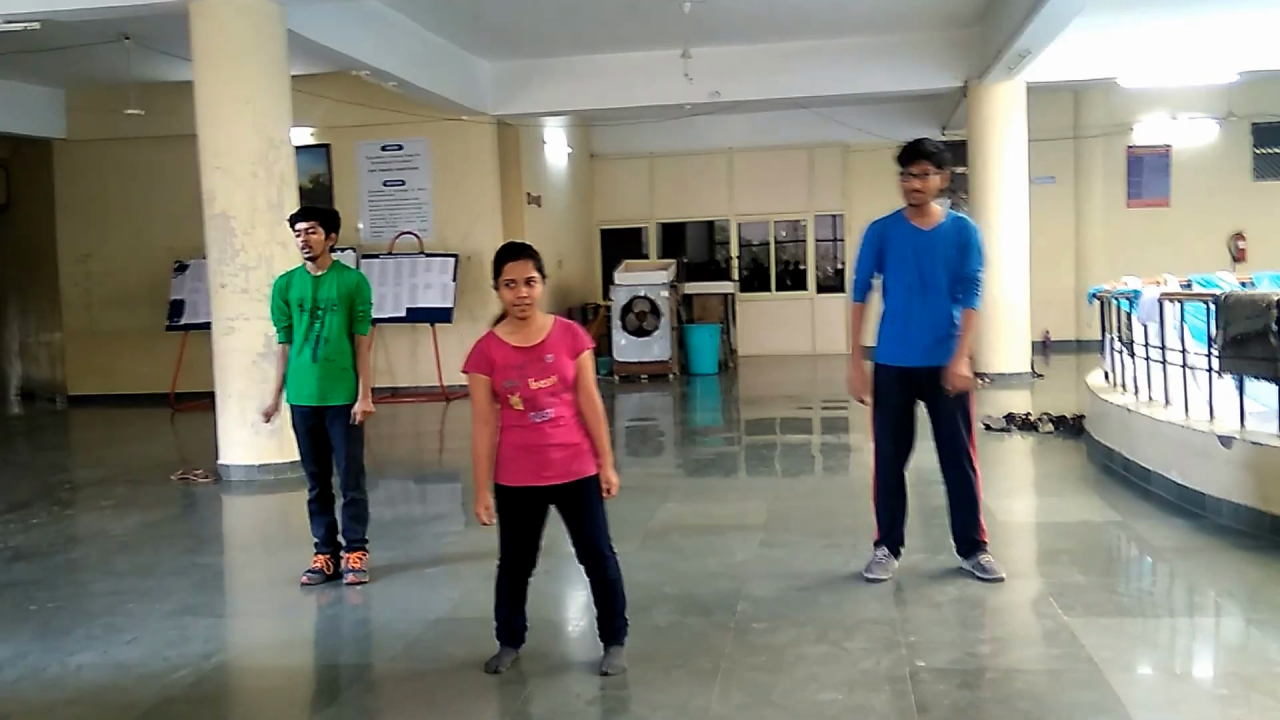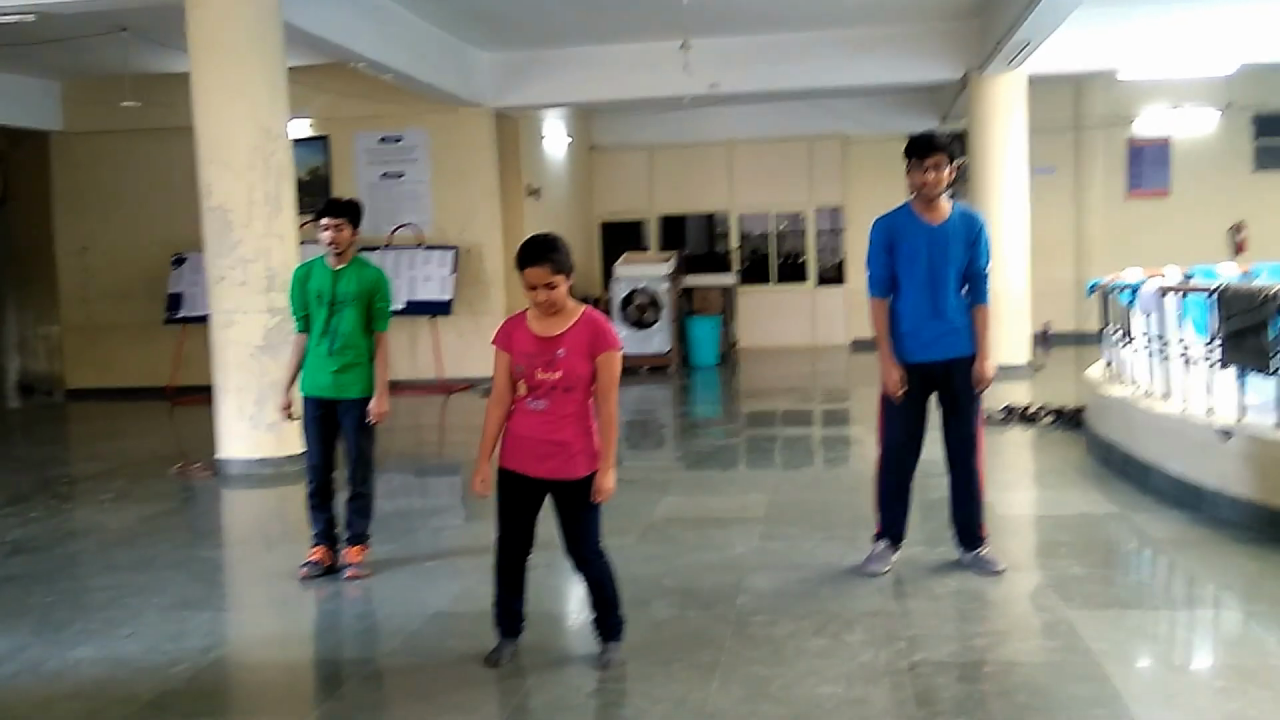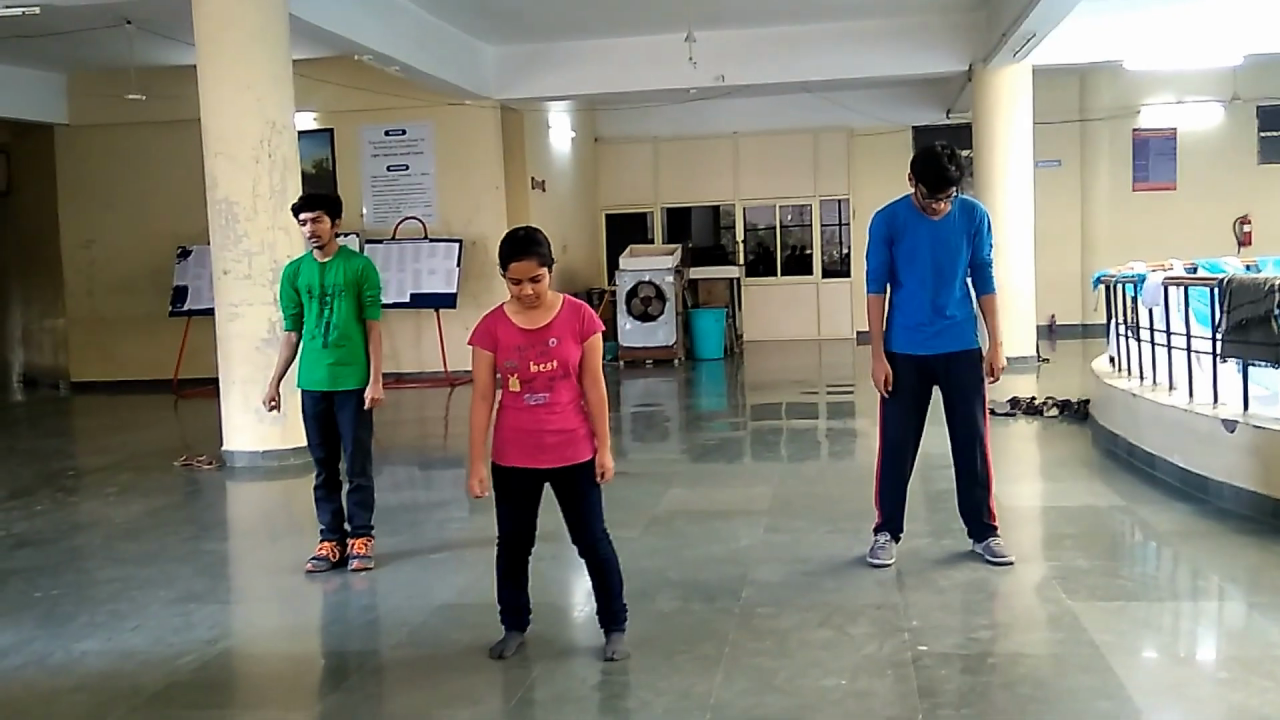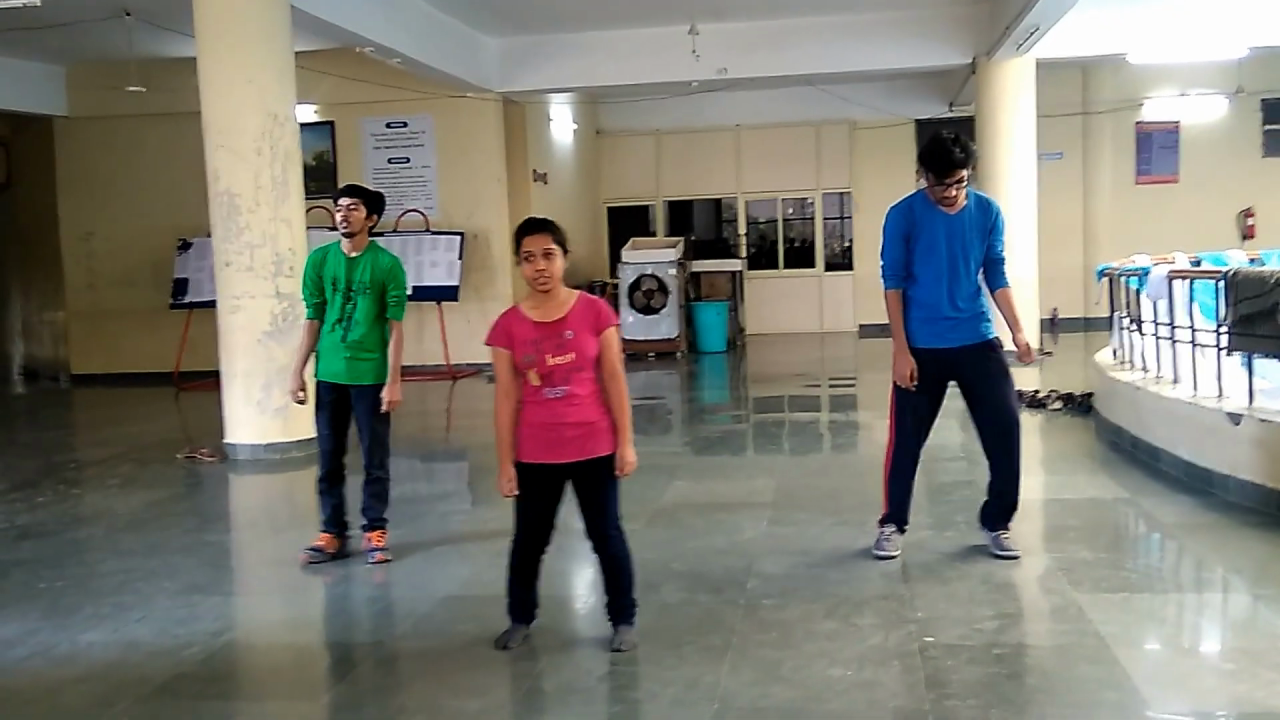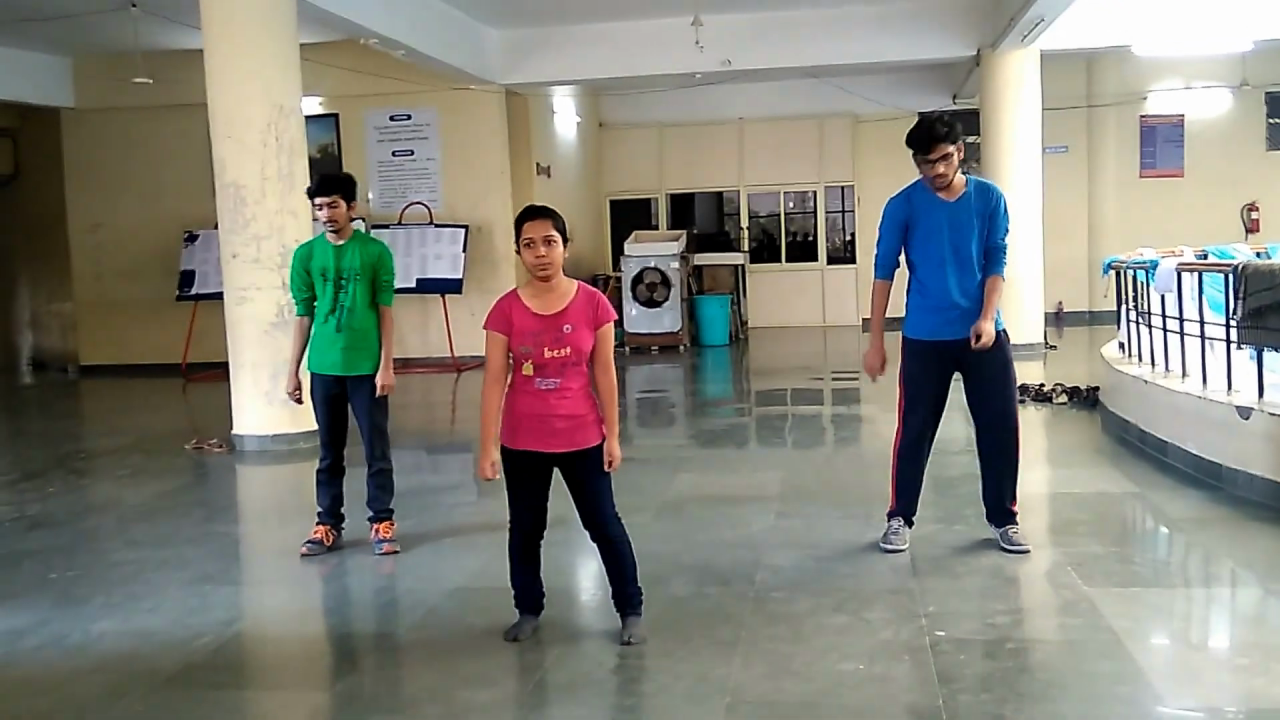
dt=1s
person 1, frame 1
left shoulder: (963, 231)
right shoulder: (881, 232)
left elbow: (970, 297)
right elbow: (860, 295)
left wrist: (962, 357)
right wrist: (856, 362)
left hip: (945, 362)
right hip: (893, 364)
left knee: (959, 456)
right knee: (889, 457)
left ankle: (973, 547)
right ankle: (887, 546)
person 1, frame 2
left shoulder: (971, 225)
right shoulder: (888, 227)
left elbow: (979, 293)
right elbow: (879, 295)
left wrist: (983, 355)
right wrist: (887, 360)
left hip: (960, 357)
right hip: (907, 358)
left knee: (965, 450)
right knee: (898, 451)
left ankle: (971, 540)
right ankle: (887, 539)
person 1, frame 3
left shoulder: (974, 216)
right shoulder: (888, 220)
left elbow: (984, 280)
right elbow: (876, 288)
left wrist: (995, 344)
right wrist: (877, 354)
left hip: (962, 348)
right hip: (904, 350)
left knee: (972, 441)
right knee: (897, 443)
left ankle: (983, 531)
right ankle: (887, 531)
person 1, frame 4
left shoulder: (988, 212)
right shoulder: (903, 215)
left elbow: (996, 276)
right elbow: (893, 284)
left wrist: (1017, 333)
right wrist: (901, 350)
left hip: (978, 340)
right hip: (921, 345)
left knee: (1004, 429)
right knee: (906, 437)
left ankle: (996, 523)
right ankle: (892, 524)
person 1, frame 5
left shoulder: (989, 198)
right shoulder: (902, 205)
left elbow: (996, 263)
right elbow: (884, 272)
left wrist: (987, 318)
right wrist: (875, 341)
left hip: (981, 332)
right hip: (925, 337)
left knee: (1001, 424)
right knee: (915, 431)
left ankle: (1003, 518)
right ankle: (900, 518)
person 2, frame 1
left shoulder: (570, 335)
right shoulder: (486, 350)
left elbow: (589, 401)
right elbow: (482, 423)
left wrist: (607, 462)
right wrist: (482, 489)
left hip: (576, 470)
right hip: (516, 478)
left knee: (598, 556)
right knee: (515, 563)
left ankle: (614, 641)
right ankle: (509, 642)
person 2, frame 2
left shoulder: (595, 328)
right shoulder: (511, 330)
left elbow: (607, 403)
right elbow: (500, 399)
left wrist: (607, 467)
right wrist: (484, 461)
left hip: (575, 466)
right hip: (519, 465)
left knee: (586, 552)
right knee: (510, 549)
left ankle: (611, 635)
right ankle: (508, 633)
person 2, frame 3
left shoulder: (579, 316)
right shoulder: (491, 327)
left elbow: (594, 386)
right elbow: (483, 398)
left wrist: (604, 447)
right wrist: (476, 463)
left hip: (573, 453)
right hip: (513, 457)
left knee: (592, 540)
right knee: (513, 544)
left ankle: (615, 627)
right ankle: (514, 627)
person 2, frame 4
left shoulder: (594, 310)
right shoulder: (508, 325)
left elbow: (614, 380)
right elbow: (506, 397)
left wrist: (625, 441)
right wrist: (505, 462)
left hip: (594, 448)
right hip: (535, 454)
left knee: (606, 535)
right knee: (529, 538)
left ankle: (623, 619)
right ankle: (520, 618)
person 2, frame 5
left shoulder: (593, 303)
right shoulder: (506, 309)
left elbow: (604, 373)
right elbow: (494, 380)
left wrist: (613, 435)
right wrist: (487, 446)
left hip: (582, 438)
right hip: (522, 442)
left knee: (604, 524)
right knee: (525, 528)
left ankle: (631, 610)
right ankle: (528, 610)
person 3, frame 1
left shoulder: (352, 281)
right shoulder: (285, 285)
left elbow: (362, 342)
right elbow: (284, 344)
left wrist: (365, 394)
right wrist: (275, 395)
left hip: (342, 396)
right hip: (303, 397)
left knee: (350, 478)
right knee: (316, 480)
left ankle: (355, 551)
right ankle: (325, 552)
person 3, frame 2
left shoulder: (372, 277)
right shoulder: (305, 275)
left elbow: (380, 340)
right elbow: (302, 336)
left wrist: (381, 393)
right wrist: (287, 387)
left hip: (357, 390)
right hip: (316, 389)
left knee: (359, 474)
right knee: (317, 473)
left ankle: (356, 545)
right ankle: (322, 545)
person 3, frame 3
left shoulder: (360, 266)
right shoulder: (294, 273)
left elbow: (373, 327)
right elbow: (292, 332)
left wrist: (376, 379)
right wrist: (275, 382)
left hip: (353, 381)
right hip: (313, 382)
left knee: (357, 465)
right knee: (324, 467)
left ankle: (361, 537)
right ankle: (331, 539)
person 3, frame 4
left shoulder: (387, 265)
right shoulder: (319, 260)
left elbow: (395, 327)
right elbow: (313, 320)
left wrist: (393, 381)
right wrist: (298, 371)
left hip: (371, 376)
right hip: (329, 375)
left knee: (375, 459)
right knee: (329, 459)
left ankle: (375, 531)
right ankle: (332, 533)
person 3, frame 5
left shoulder: (375, 251)
right shoulder: (305, 255)
left elbow: (385, 313)
right elbow: (304, 316)
left wrist: (386, 365)
right wrist: (293, 370)
left hip: (366, 366)
right hip: (324, 368)
left knee: (376, 449)
right knee: (329, 452)
left ankle: (382, 523)
right ankle: (328, 525)
